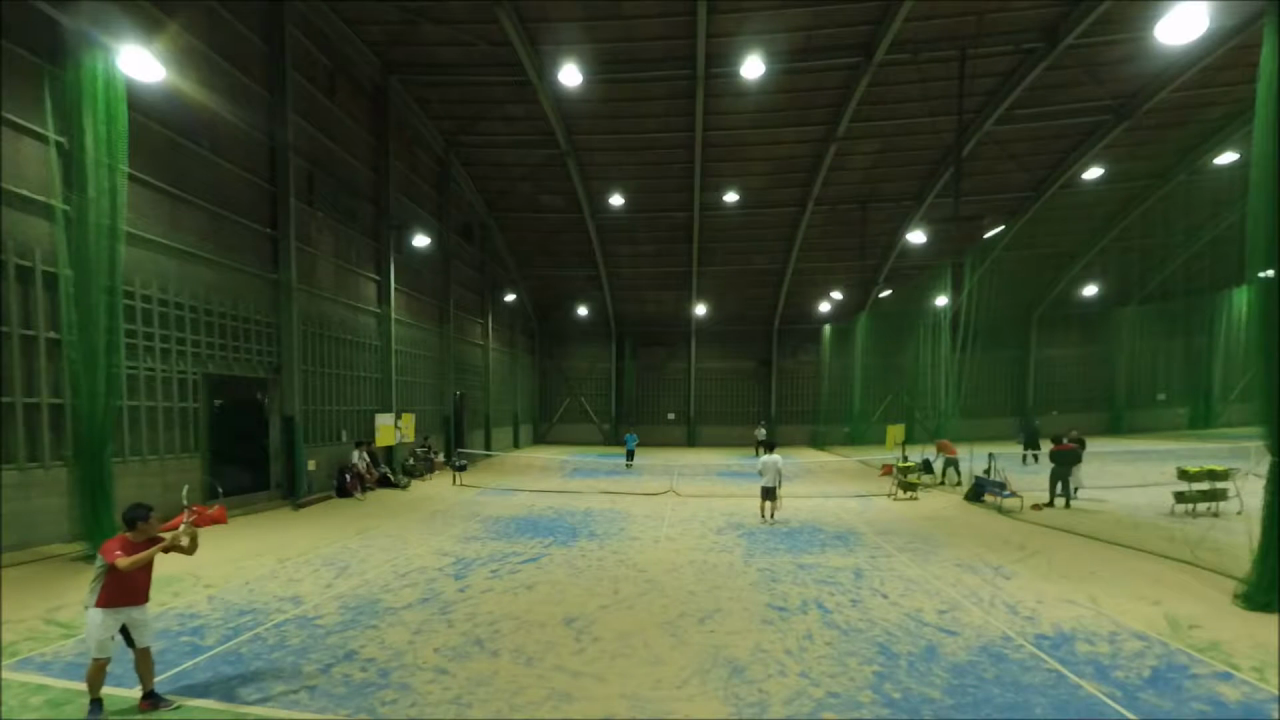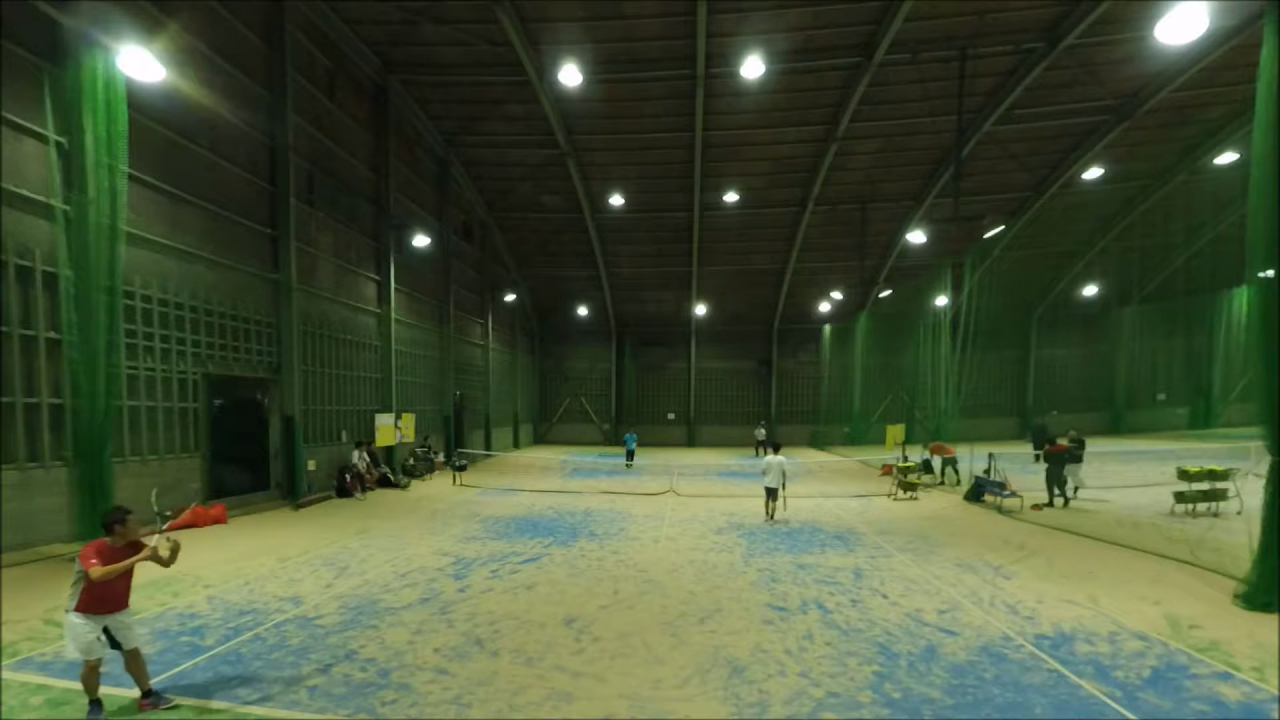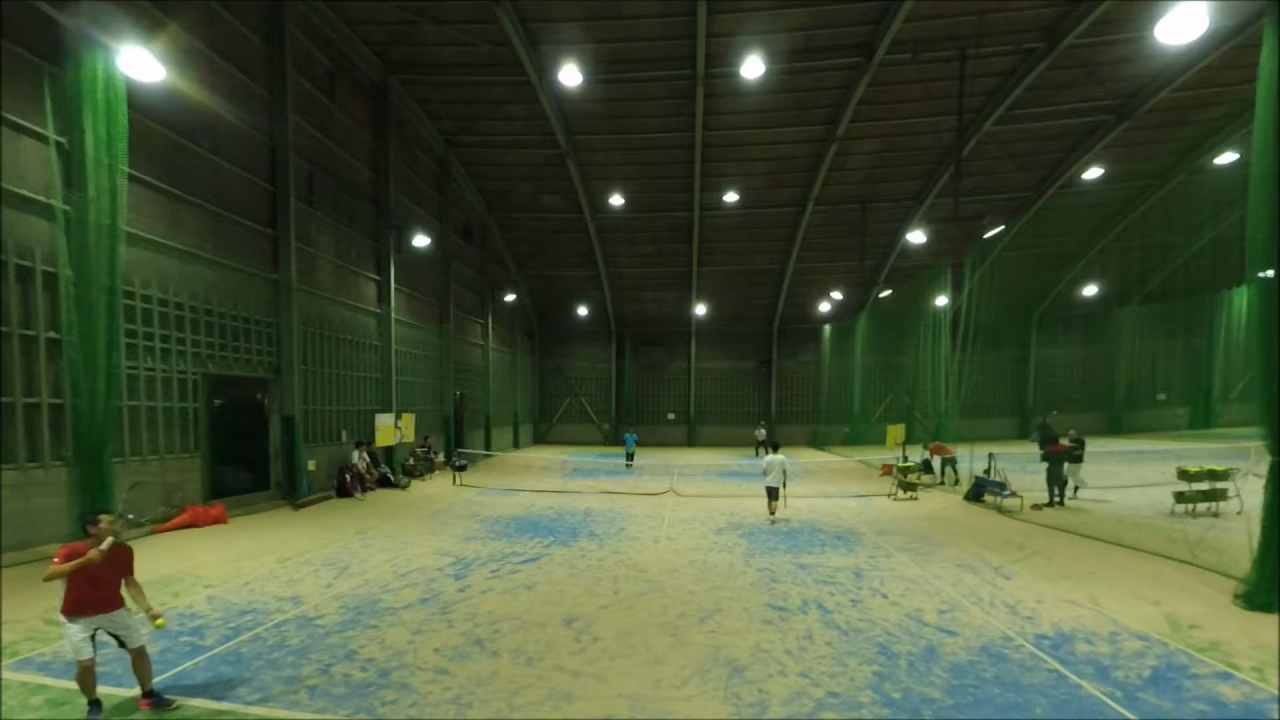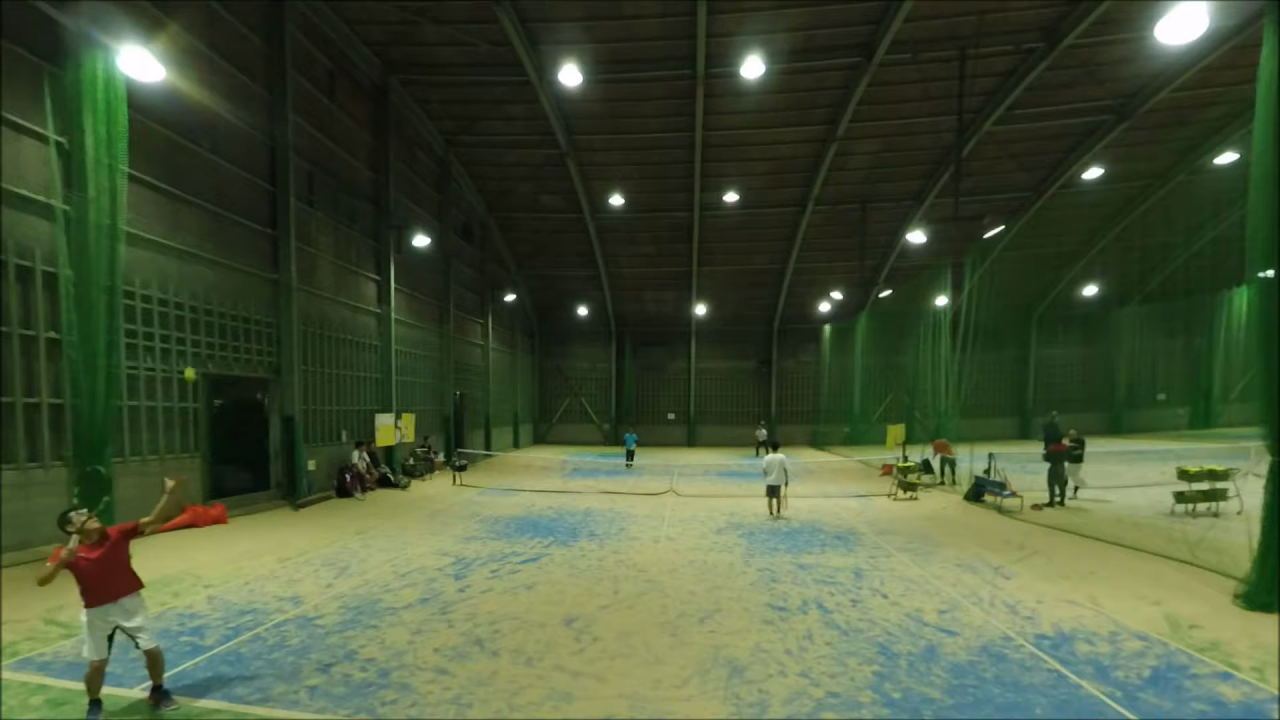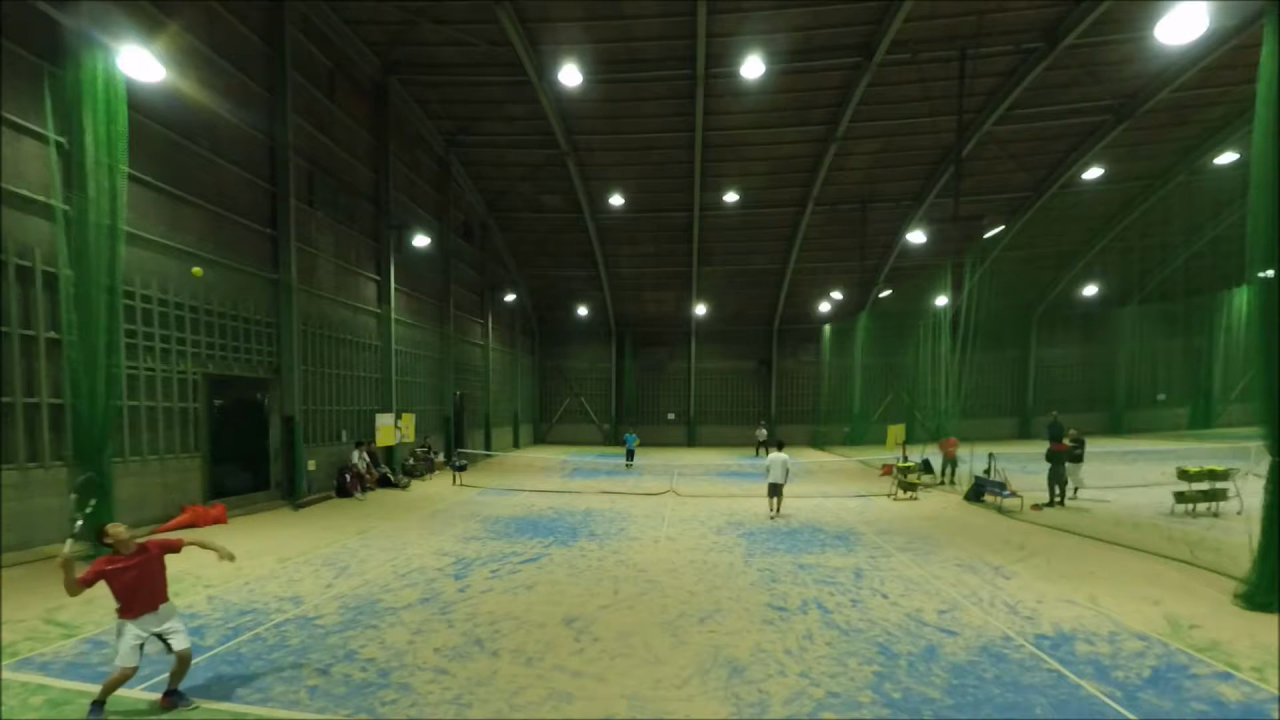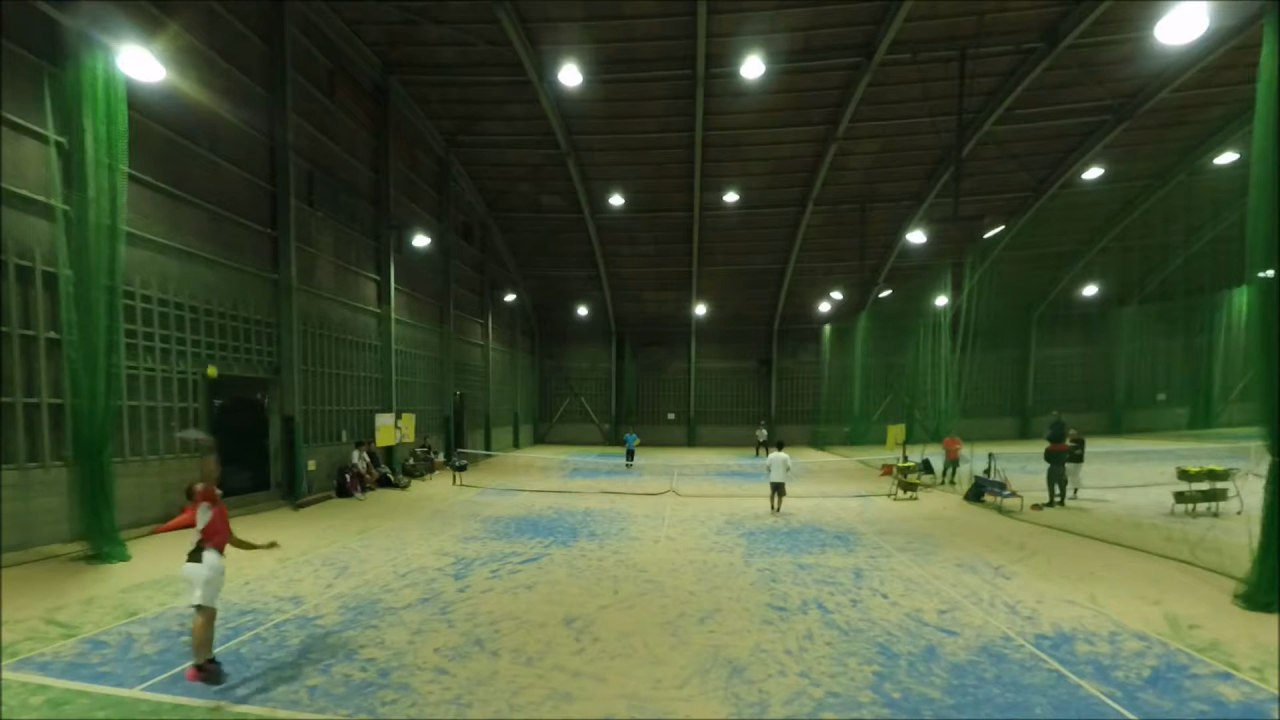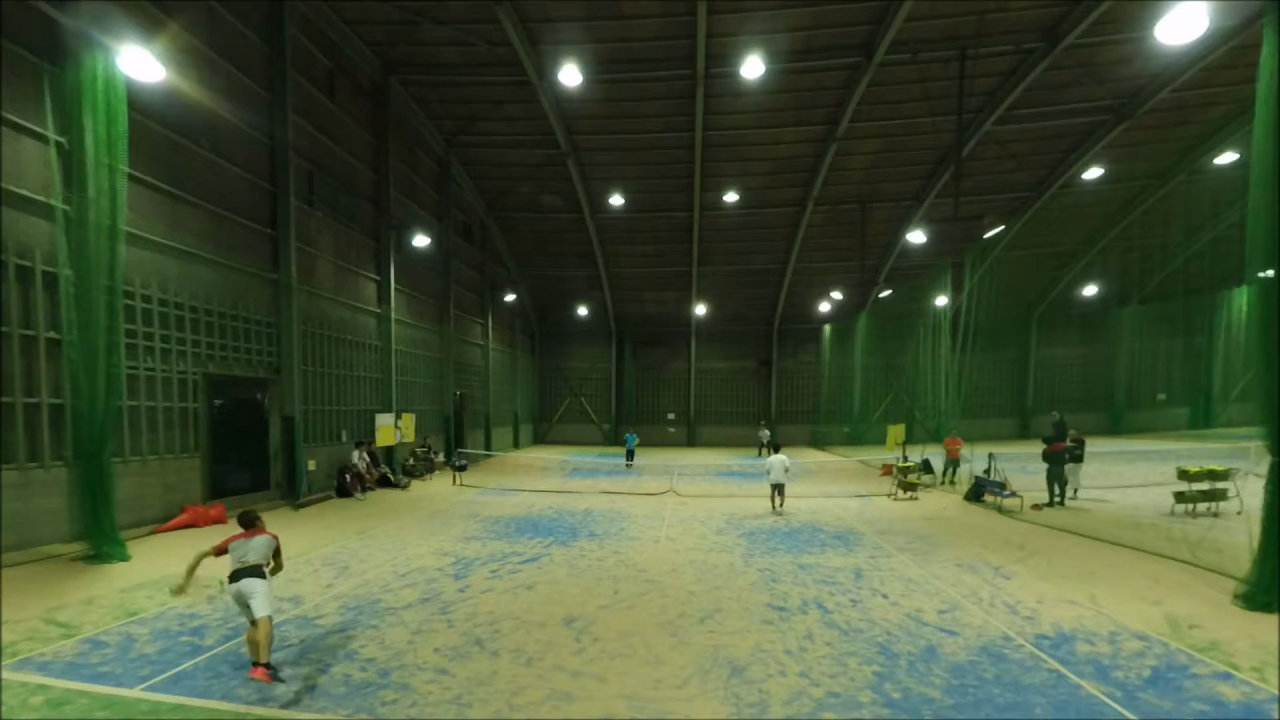
dt=0.4s
person 1, frame 1
left shoulder: (151, 541)
right shoulder: (112, 546)
left elbow: (189, 551)
right elbow: (125, 565)
left wrist: (193, 537)
right wrist: (162, 546)
left hip: (135, 607)
right hip: (104, 610)
left knee: (143, 651)
right knee: (100, 661)
left ankle: (148, 696)
person 1, frame 2
left shoulder: (134, 546)
right shoulder: (91, 551)
left elbow: (166, 563)
right elbow: (98, 575)
left wrist: (173, 551)
right wrist: (138, 558)
left hip: (118, 611)
right hip: (85, 615)
left knee: (133, 652)
right knee: (93, 662)
left ankle: (148, 695)
person 1, frame 3
left shoulder: (124, 551)
right shoulder: (70, 551)
left elbow: (130, 583)
right elbow: (48, 576)
left wrist: (148, 608)
right wrist: (84, 560)
left hip: (114, 611)
right hip: (77, 618)
left knee: (139, 650)
right knee: (86, 664)
left ankle: (149, 695)
person 1, frame 4
left shoulder: (118, 534)
right shoulder: (67, 553)
left elbow: (154, 519)
right elbow: (42, 581)
left wrist: (168, 493)
right wrist: (61, 562)
left hip: (130, 604)
right hip: (96, 612)
left knee: (153, 651)
right knee: (97, 664)
left ankle: (158, 691)
person 1, frame 5
left shoulder: (155, 547)
right shoulder: (104, 565)
left elbow: (191, 541)
right elbow: (73, 591)
left wrist: (218, 548)
right wrist: (67, 569)
left hip: (163, 613)
right hip: (133, 622)
left knee: (185, 654)
right knee: (126, 671)
left ankle: (171, 694)
right ankle: (98, 703)
person 1, frame 6
left shoulder: (215, 510)
right shoulder: (206, 500)
left elbow: (236, 543)
right elbow: (208, 477)
left wrist: (262, 546)
right wrist: (209, 459)
left hip: (208, 561)
right hip: (204, 559)
left knee: (208, 612)
right knee: (205, 610)
left ankle: (207, 661)
right ankle: (200, 666)
person 1, frame 7
left shoulder: (233, 540)
right shoulder: (271, 538)
left elbow: (198, 558)
right elbow: (278, 566)
left wrist: (185, 583)
left hip: (235, 582)
right hip: (256, 579)
left knee: (255, 623)
right knee: (265, 621)
left ankle: (256, 665)
right ankle: (264, 668)
